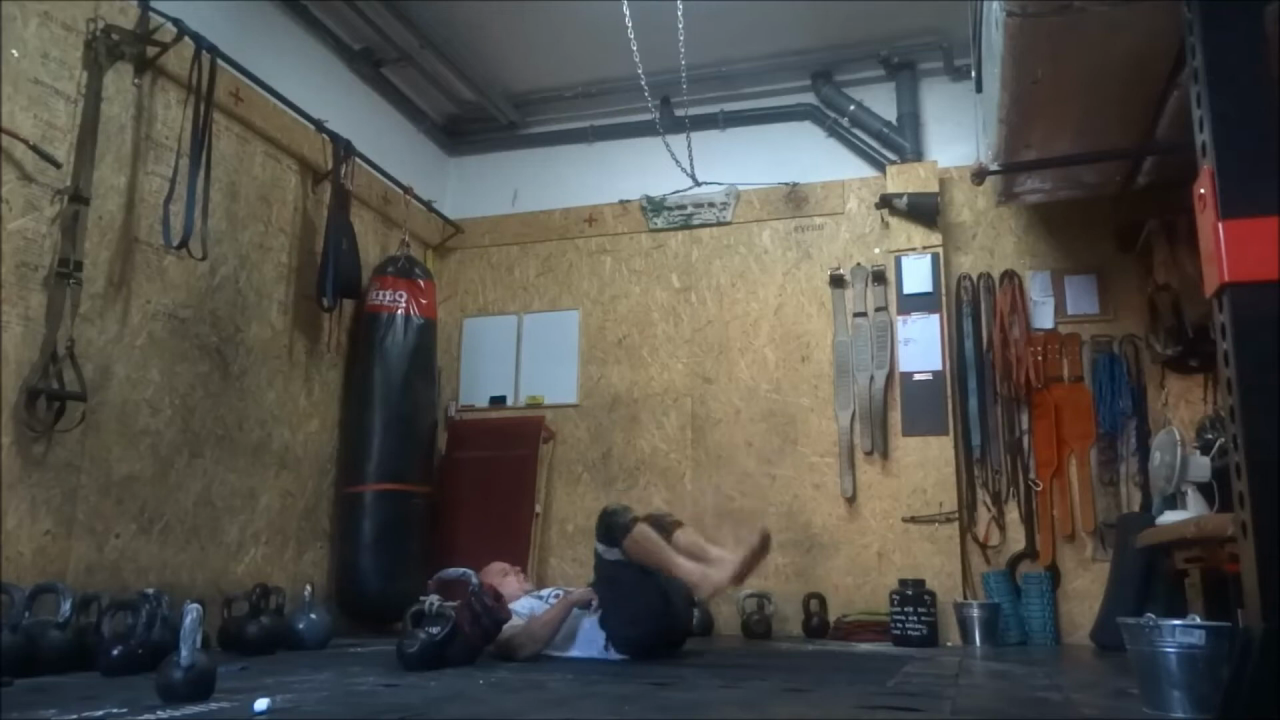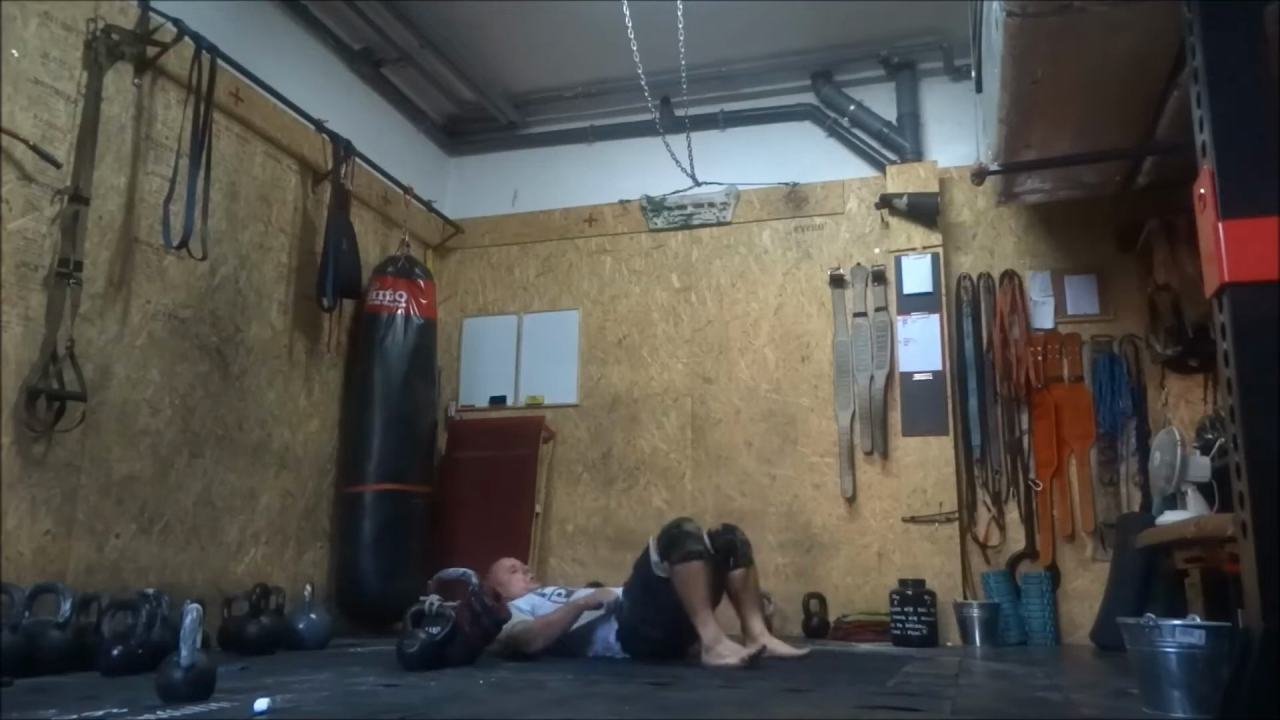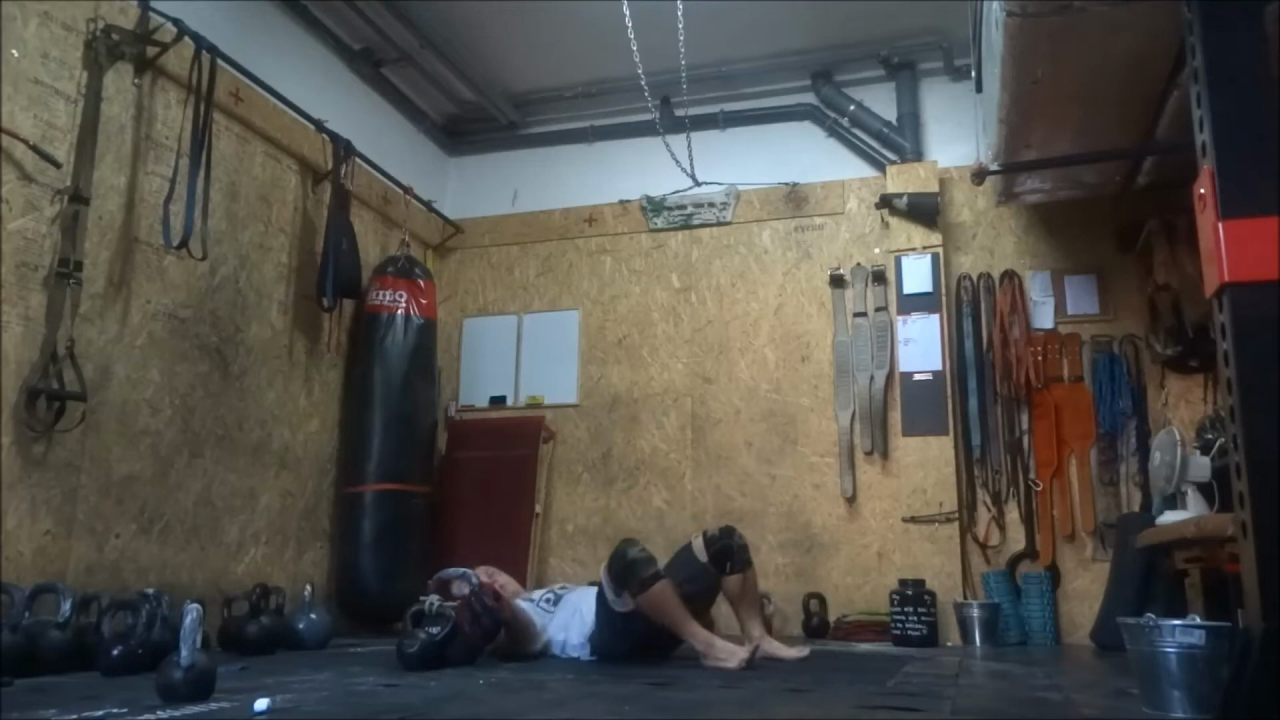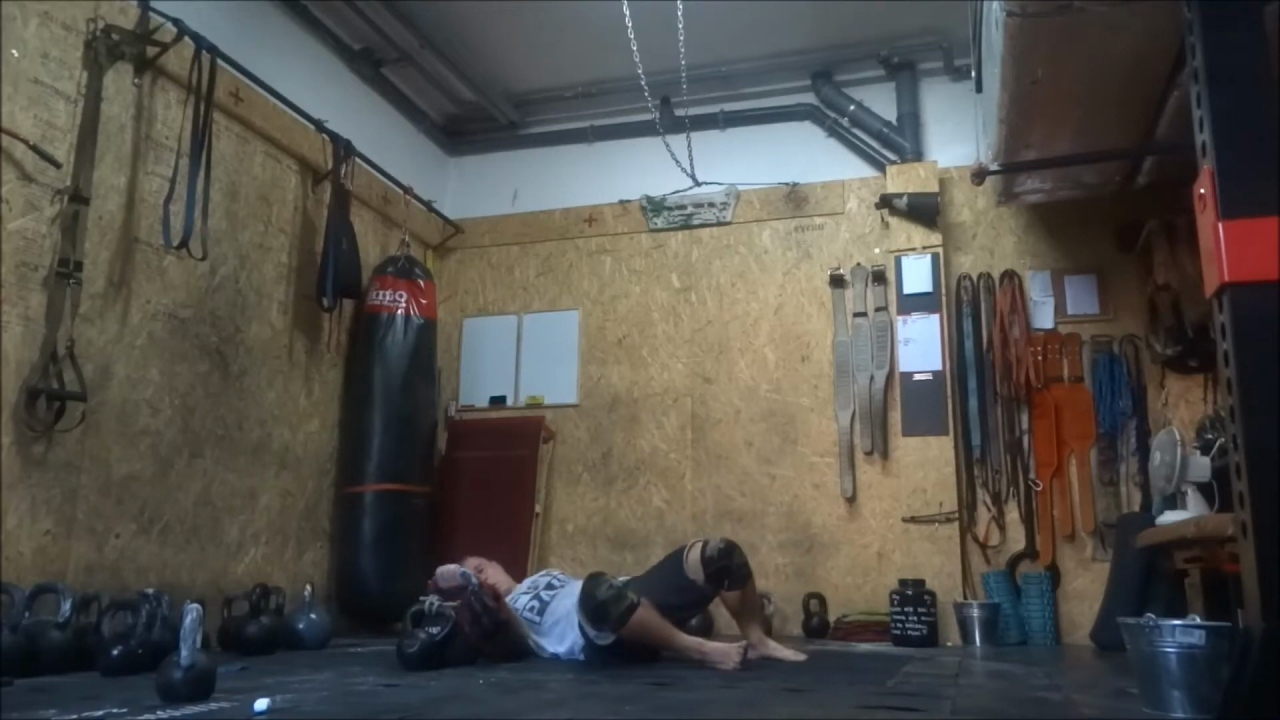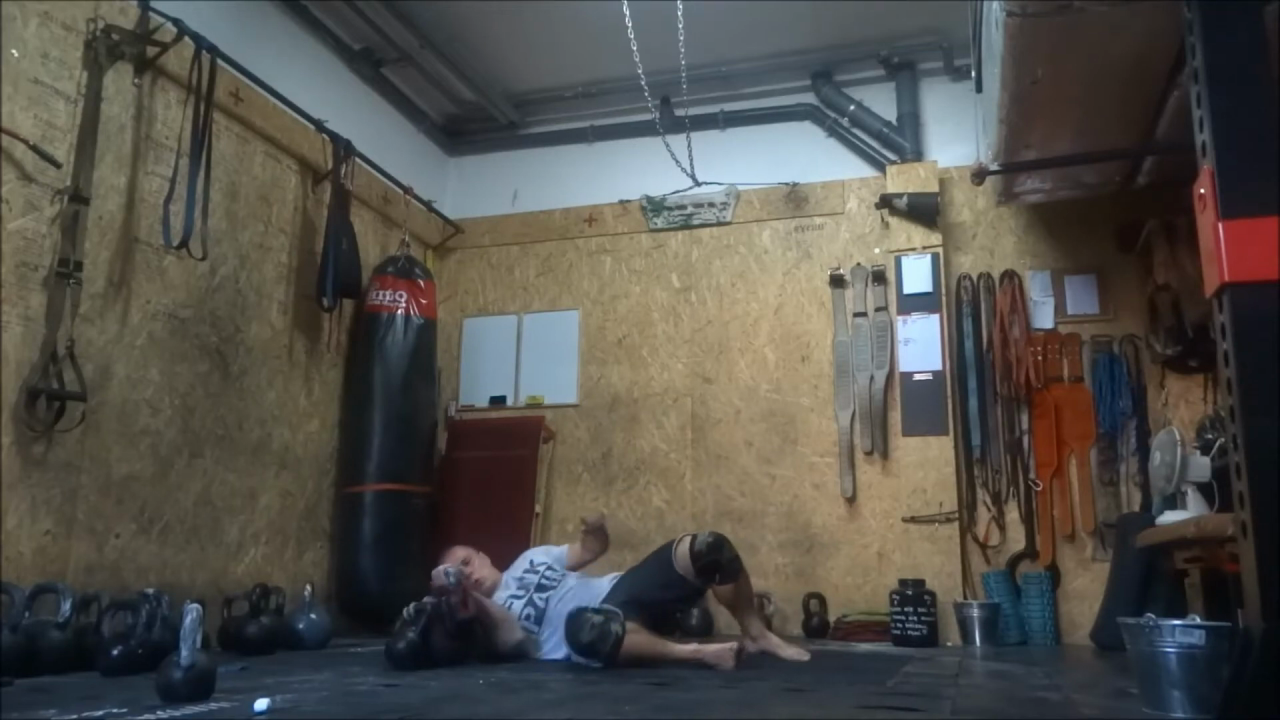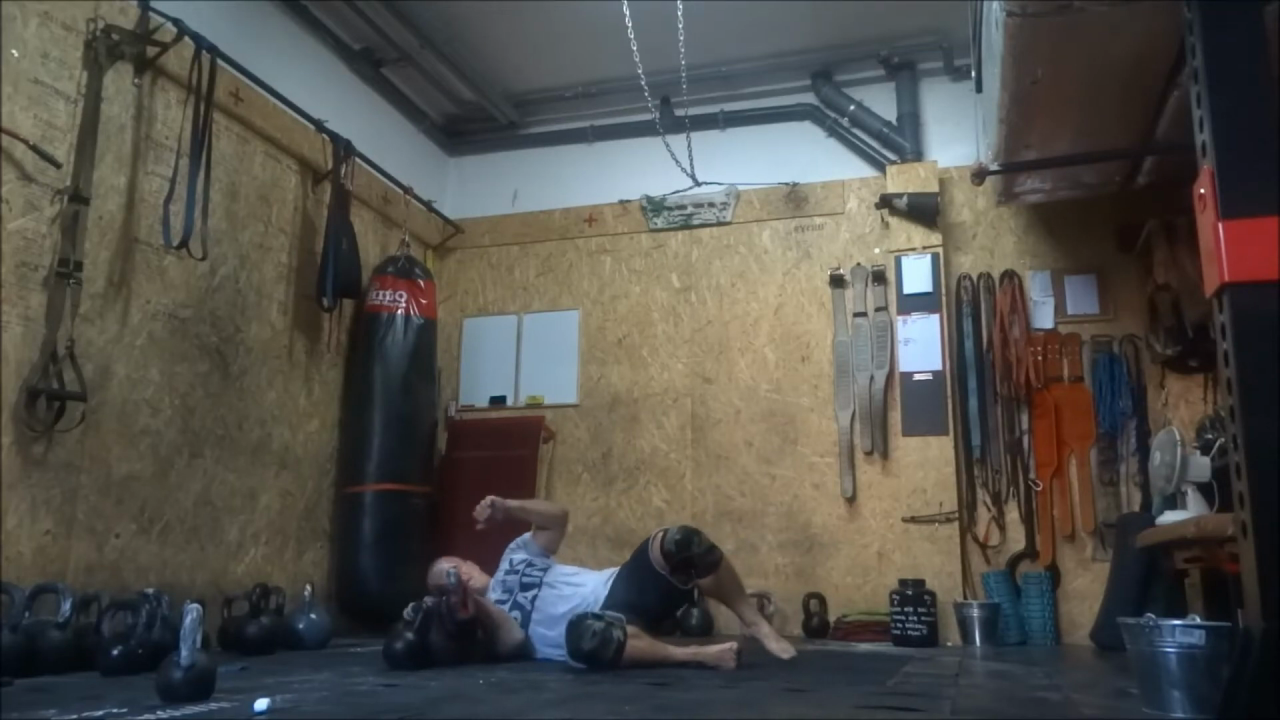
dt=0.5s
person 1, frame 1
left shoulder: (545, 597)
right shoulder: (507, 616)
right elbow: (519, 647)
right wrist: (569, 600)
right hip: (627, 633)
left knee: (656, 522)
right knee: (614, 518)
left ankle: (724, 562)
right ankle: (700, 578)
person 1, frame 2
left shoulder: (553, 597)
right shoulder: (512, 613)
right elbow: (527, 642)
right wrist: (583, 603)
left hip: (666, 623)
right hip: (630, 629)
left knee: (727, 538)
right knee: (682, 532)
left ankle: (758, 635)
right ankle: (713, 643)
person 1, frame 3
left shoulder: (553, 593)
right shoulder: (513, 619)
right elbow: (524, 637)
left hip: (650, 622)
right hip: (614, 637)
left knee: (722, 541)
right knee: (627, 554)
left ankle: (757, 638)
right ankle: (709, 647)
person 1, frame 4
left shoulder: (546, 576)
right shoulder: (502, 613)
right elbow: (523, 630)
right wrist: (463, 590)
left hip: (632, 596)
right hip: (605, 643)
left knee: (720, 555)
right knee: (599, 589)
left ankle: (756, 640)
right ankle: (701, 650)
person 1, frame 5
left shoulder: (530, 560)
right shoulder: (492, 610)
left elbow: (594, 550)
right elbow: (516, 642)
left wrist: (596, 530)
right wrist: (464, 598)
left hip: (623, 590)
right hip: (603, 622)
left knee: (707, 548)
right knee: (584, 629)
left ankle: (756, 635)
right ankle: (696, 653)
person 1, frame 6
left shoulder: (516, 557)
right shoulder: (487, 612)
left elbow: (557, 518)
right elbow: (514, 645)
left wrist: (505, 508)
right wrist: (469, 600)
left hip: (620, 587)
right hip: (599, 624)
left knee: (680, 542)
right knee: (583, 634)
left ankle: (753, 622)
right ankle: (697, 655)
